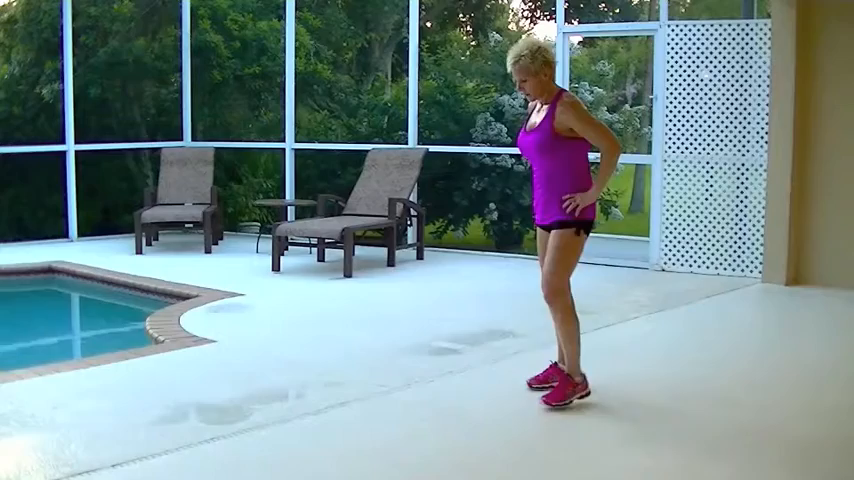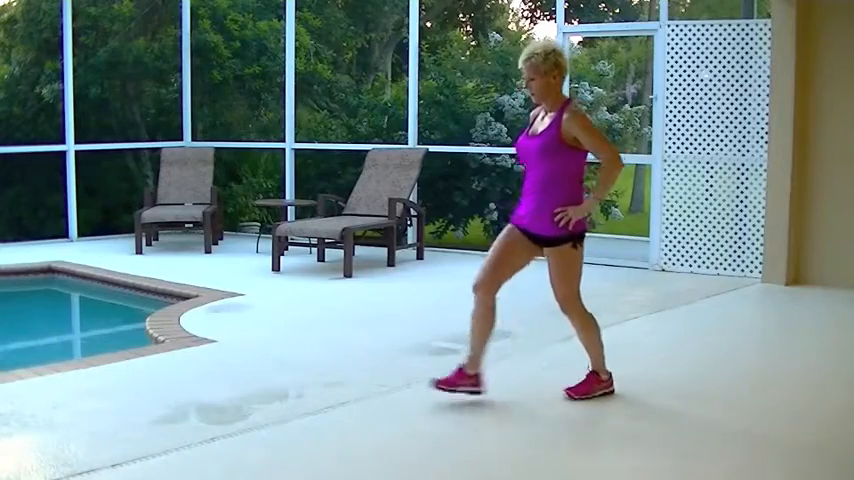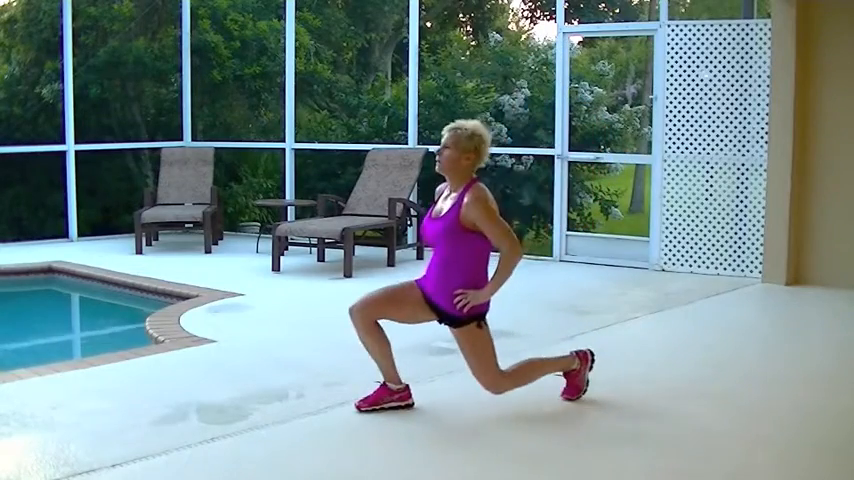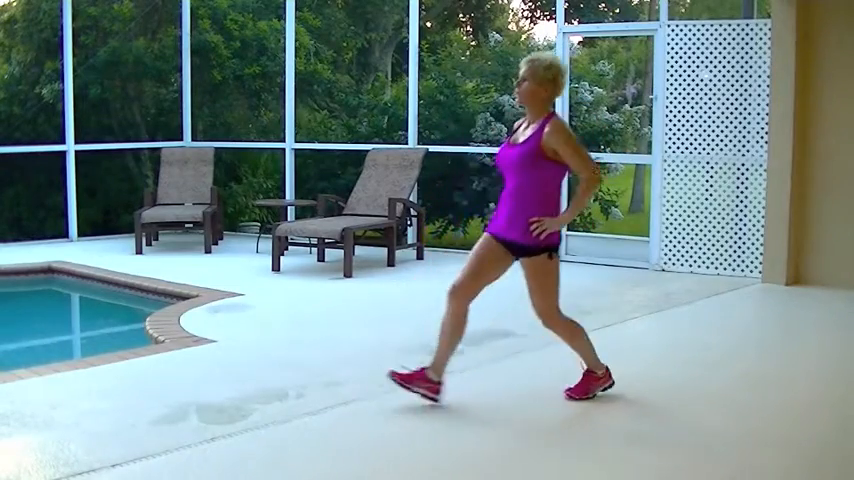
dt=0.7s
person 1, frame 1
left shoulder: (567, 107)
right shoulder: (535, 107)
left elbow: (612, 147)
left wrist: (592, 193)
left hip: (571, 213)
right hip: (545, 212)
left knee: (552, 292)
right knee: (557, 292)
left ankle: (575, 377)
right ankle: (563, 366)
person 1, frame 2
left shoulder: (573, 117)
right shoulder: (536, 115)
left elbow: (614, 162)
left wrist: (586, 206)
left hip: (561, 226)
right hip: (525, 219)
left knee: (569, 304)
right knee: (482, 287)
left ankle: (601, 376)
right ankle: (470, 372)
person 1, frame 3
left shoulder: (475, 199)
right shoulder: (442, 191)
left elbow: (512, 249)
left wrist: (487, 292)
left hip: (461, 303)
right hip: (431, 291)
left knee: (496, 383)
right knee: (360, 311)
left ankle: (575, 363)
right ankle: (395, 388)
person 1, frame 4
left shoulder: (554, 129)
right shoulder: (520, 126)
left elbow: (591, 176)
left wrist: (562, 219)
left hip: (536, 236)
right hip: (502, 229)
left knee: (549, 316)
right knee: (458, 293)
left ankle: (599, 372)
right ankle: (432, 376)
